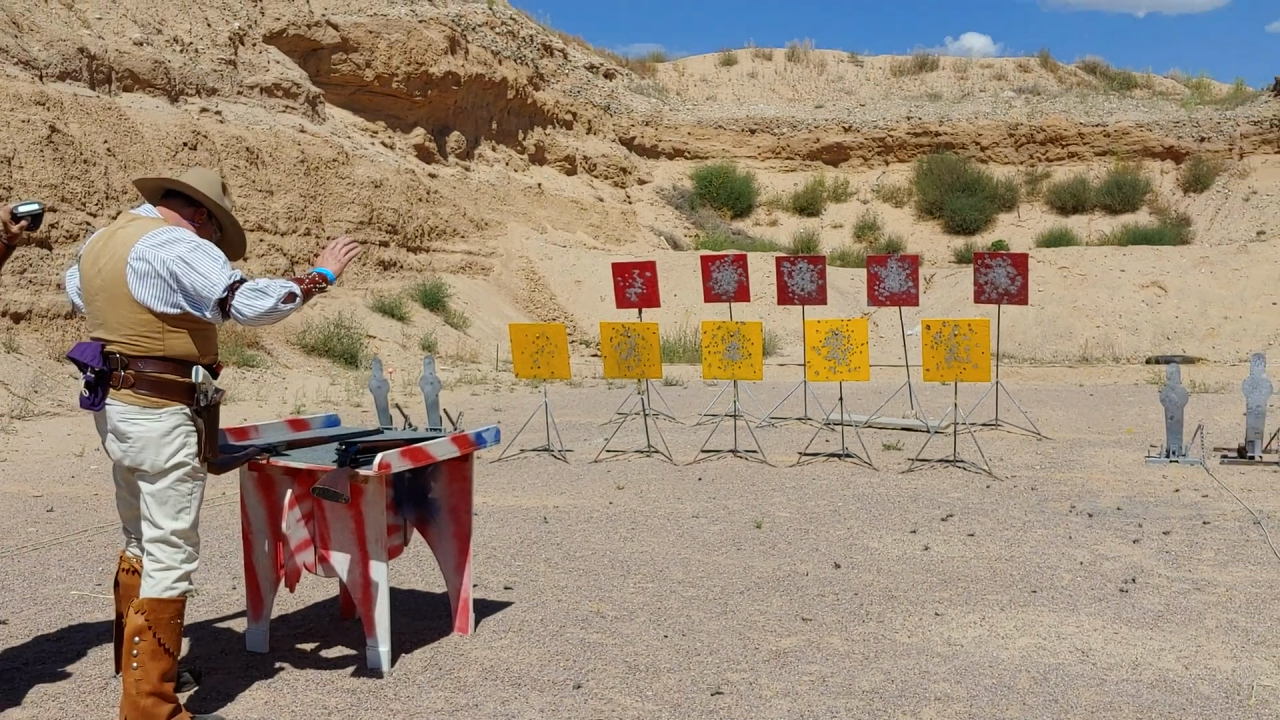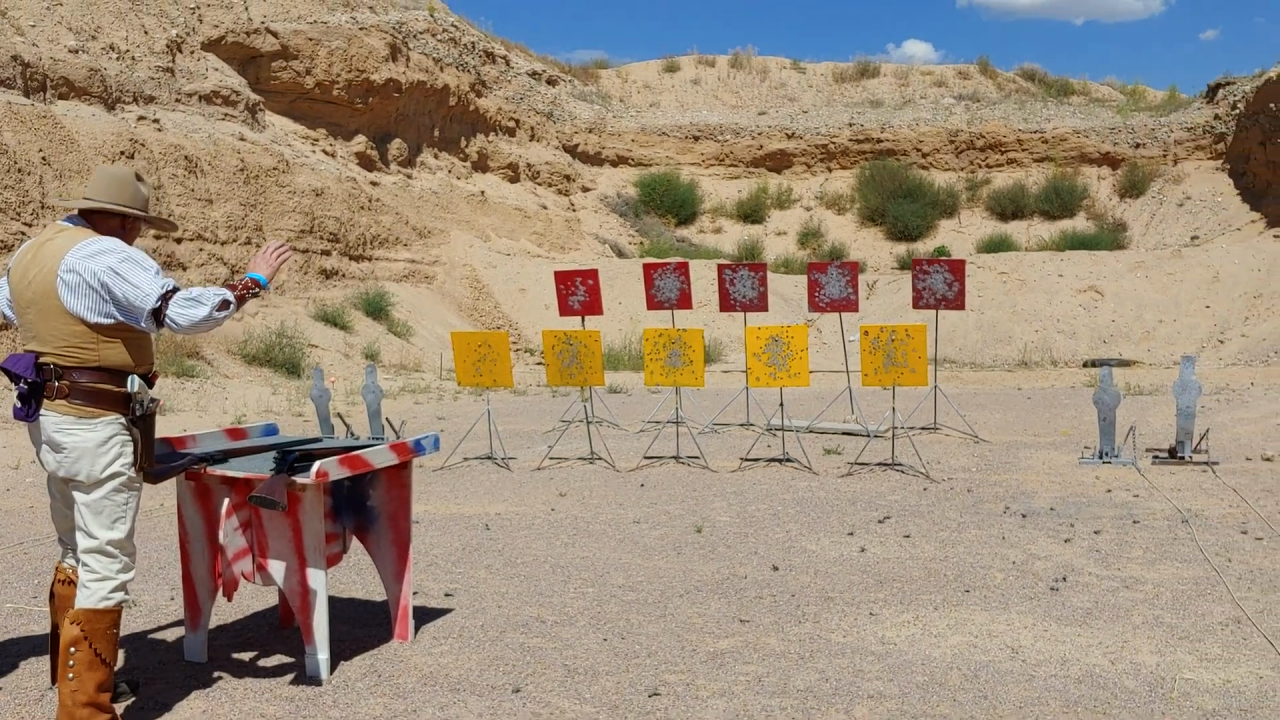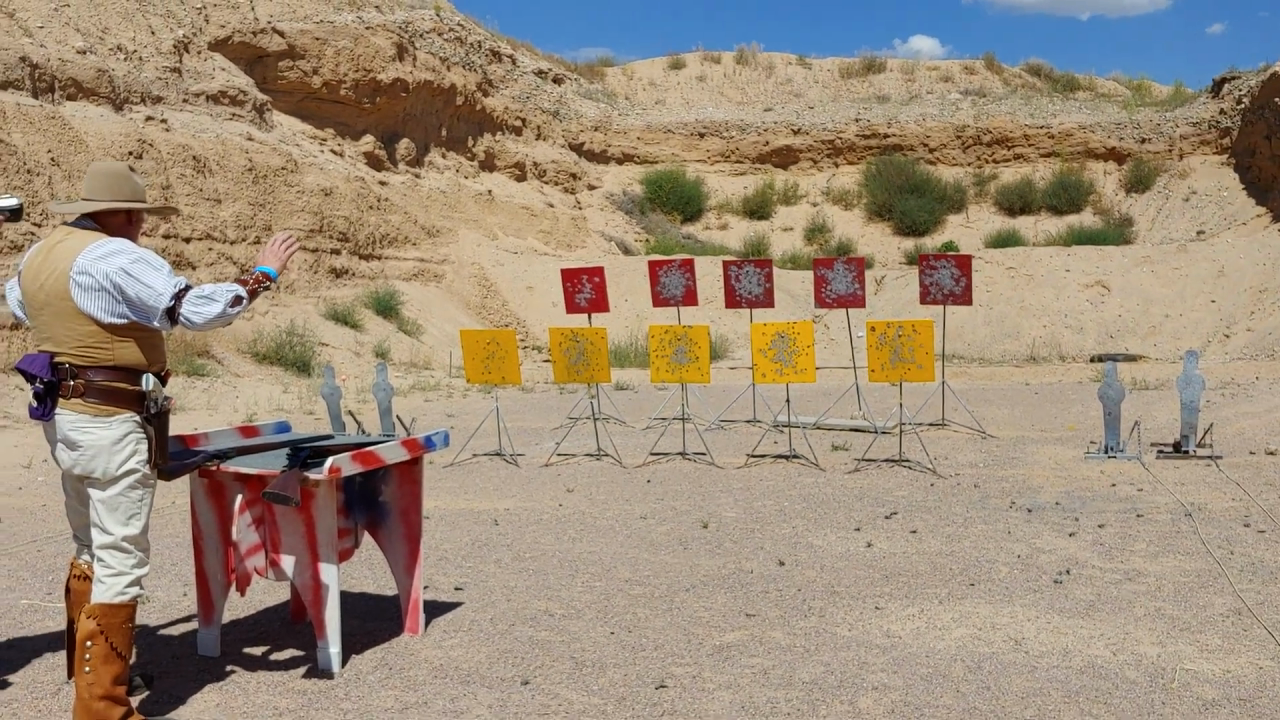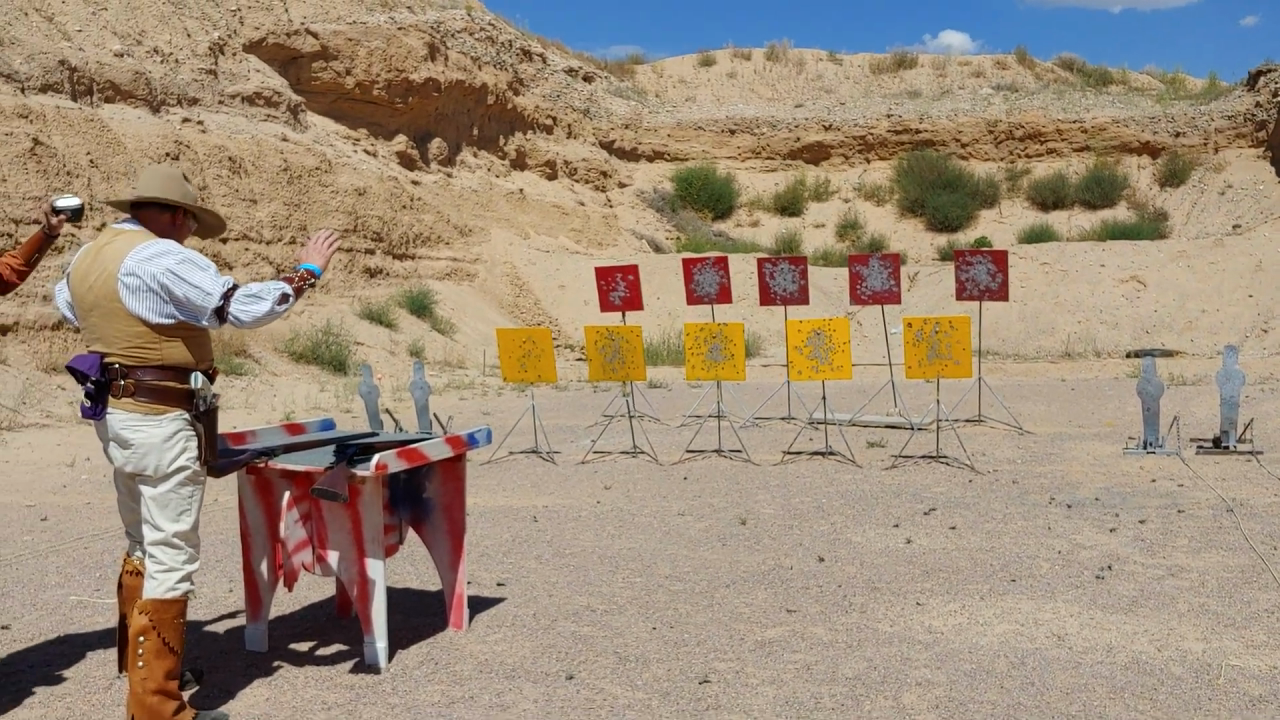
dt=0.7s
person 1, frame 1
left shoulder: (100, 240)
right shoulder: (177, 246)
left elbow: (76, 289)
right elbow: (250, 302)
right wrist: (319, 275)
left hip: (116, 404)
right hip: (160, 413)
left knee: (140, 544)
right knee: (169, 556)
left ankle: (137, 667)
person 1, frame 2
right shoulder: (107, 256)
right elbow: (184, 311)
right wrist: (253, 280)
left hip: (50, 415)
right hip: (95, 423)
left knee: (76, 555)
right knee: (105, 566)
person 1, frame 3
right shoulder: (117, 258)
right elbow: (196, 308)
right wrist: (262, 275)
left hip: (63, 415)
right hip: (110, 422)
left knee: (89, 550)
right knee: (120, 561)
left ankle: (89, 669)
person 1, frame 4
left shoulder: (85, 257)
right shoulder: (162, 258)
left elbow: (67, 306)
right elbow: (243, 306)
right wrist: (306, 272)
left hip: (116, 414)
right hip: (160, 420)
left knee: (141, 548)
right knee: (171, 558)
left ankle: (141, 668)
